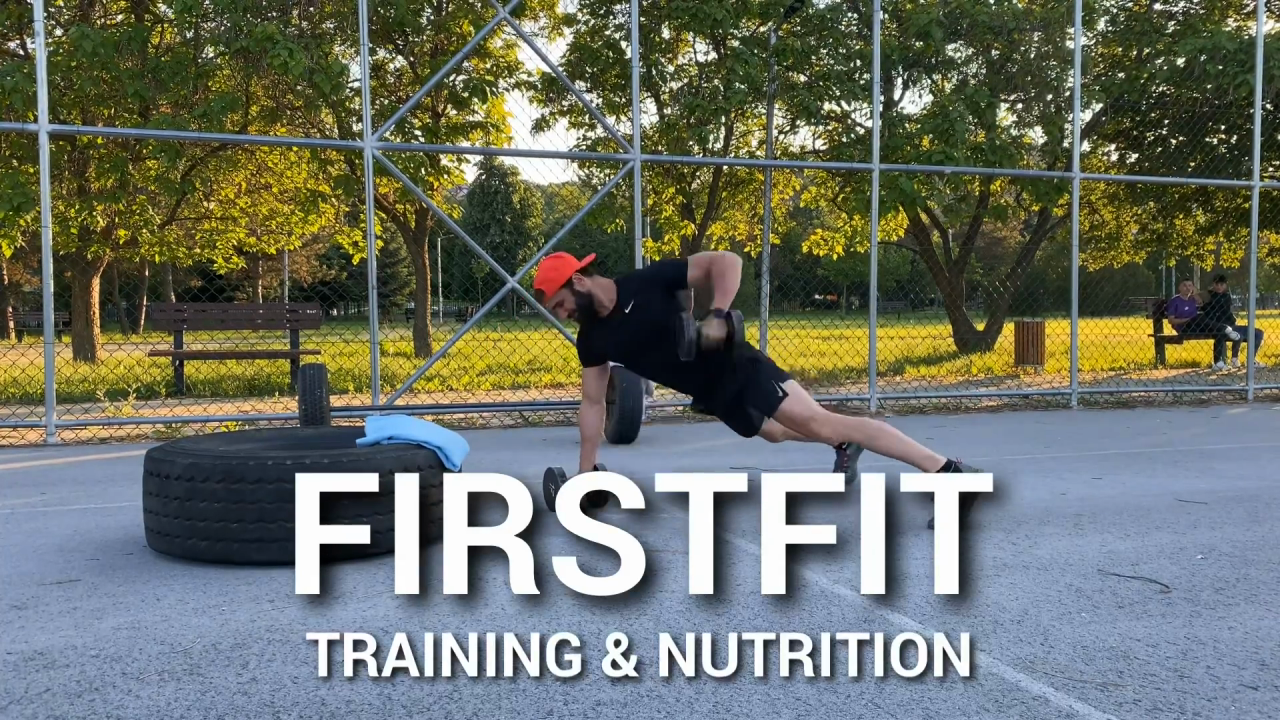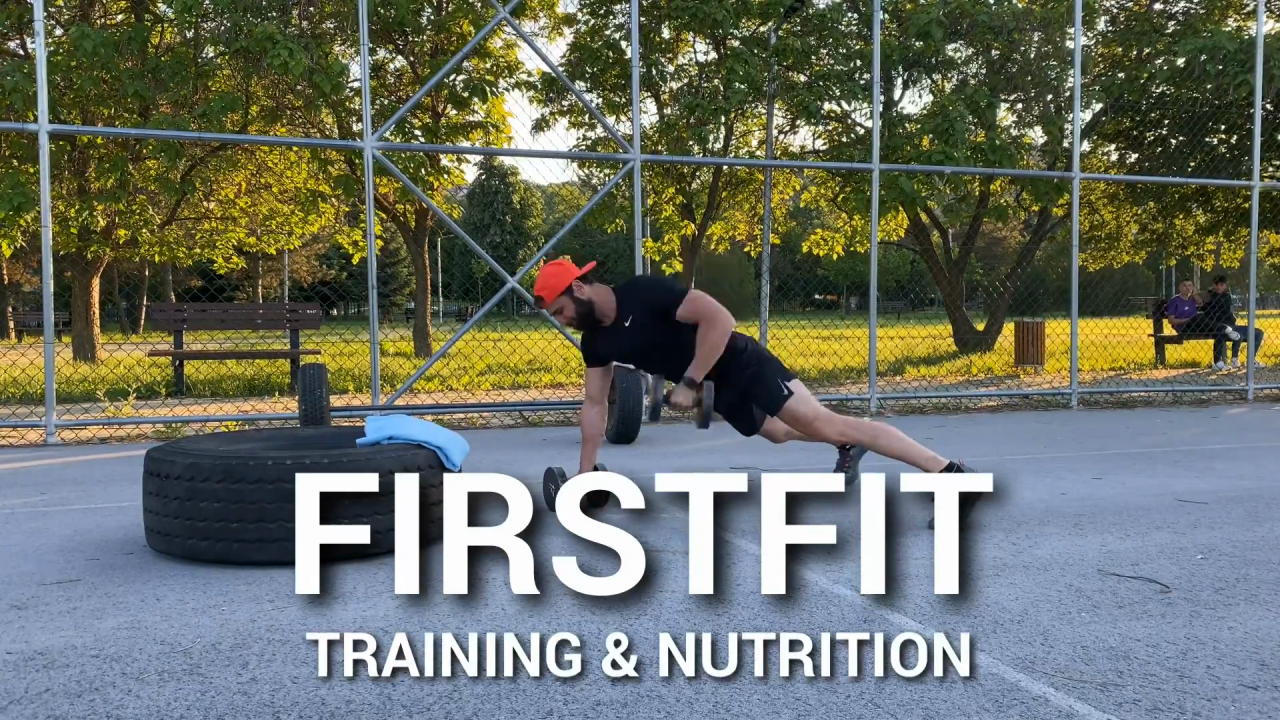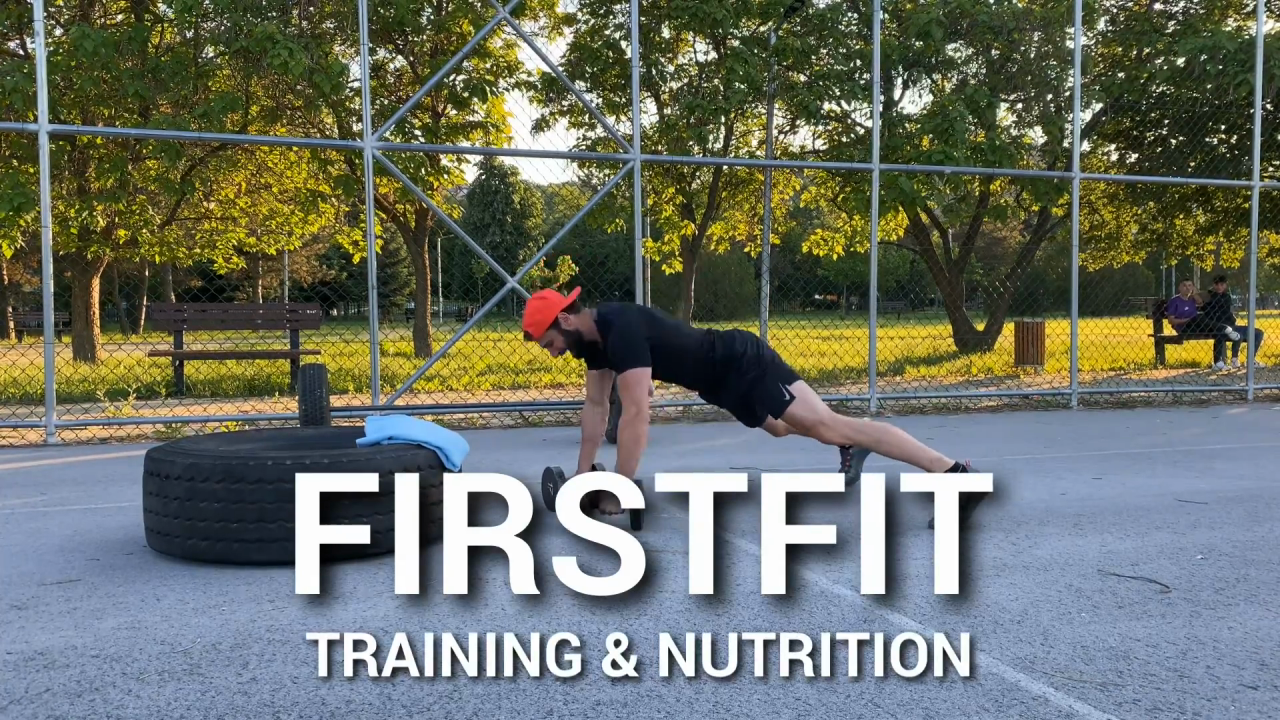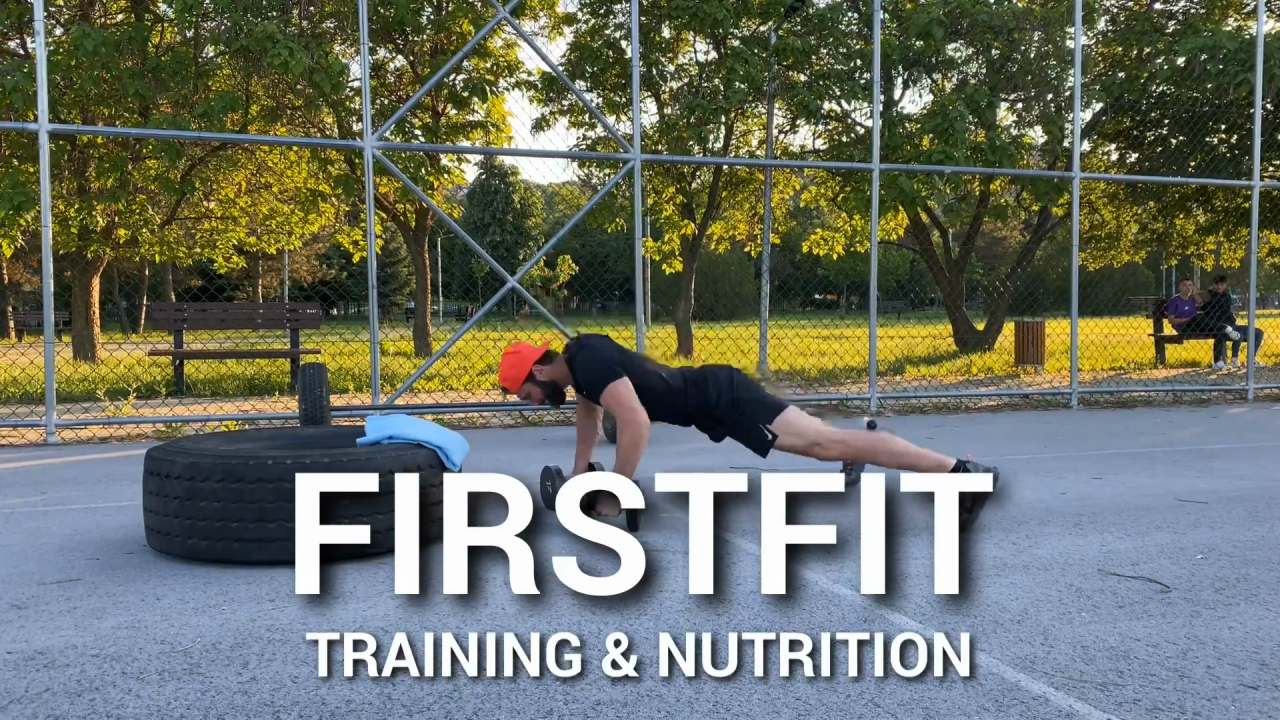
dt=0.3s
person 1, frame 1
left shoulder: (648, 280)
right shoulder: (592, 337)
left elbow: (727, 260)
right elbow: (592, 403)
left wrist: (718, 316)
right wrist: (585, 474)
left hip: (736, 366)
right hip: (711, 394)
left knee: (820, 423)
right knee: (777, 433)
left ankle: (951, 473)
right ankle: (845, 449)
person 1, frame 2
left shoulder: (645, 292)
right shoulder: (595, 338)
left elbow: (720, 318)
right elbow: (594, 403)
left wrist: (689, 383)
right wrist: (585, 473)
left hip: (742, 363)
right hip: (719, 389)
left knee: (823, 424)
right knee: (779, 431)
left ankle: (952, 474)
right ankle: (848, 449)
person 1, frame 3
left shoulder: (620, 329)
right shoulder: (594, 340)
left elbow: (636, 416)
right elbow: (596, 406)
left wrist: (621, 492)
right wrist: (583, 474)
left hip: (743, 364)
right hip: (725, 381)
left knee: (827, 426)
right knee: (780, 427)
left ankle: (958, 474)
right ankle: (852, 450)
person 1, frame 4
left shoulder: (588, 364)
right shoulder: (578, 358)
left elbow: (636, 424)
right elbow: (587, 413)
left wrist: (618, 493)
right wrist: (579, 472)
left hip: (722, 401)
right hip: (711, 390)
left knee: (825, 442)
right knee: (786, 438)
left ankle: (961, 473)
right ankle: (852, 441)
